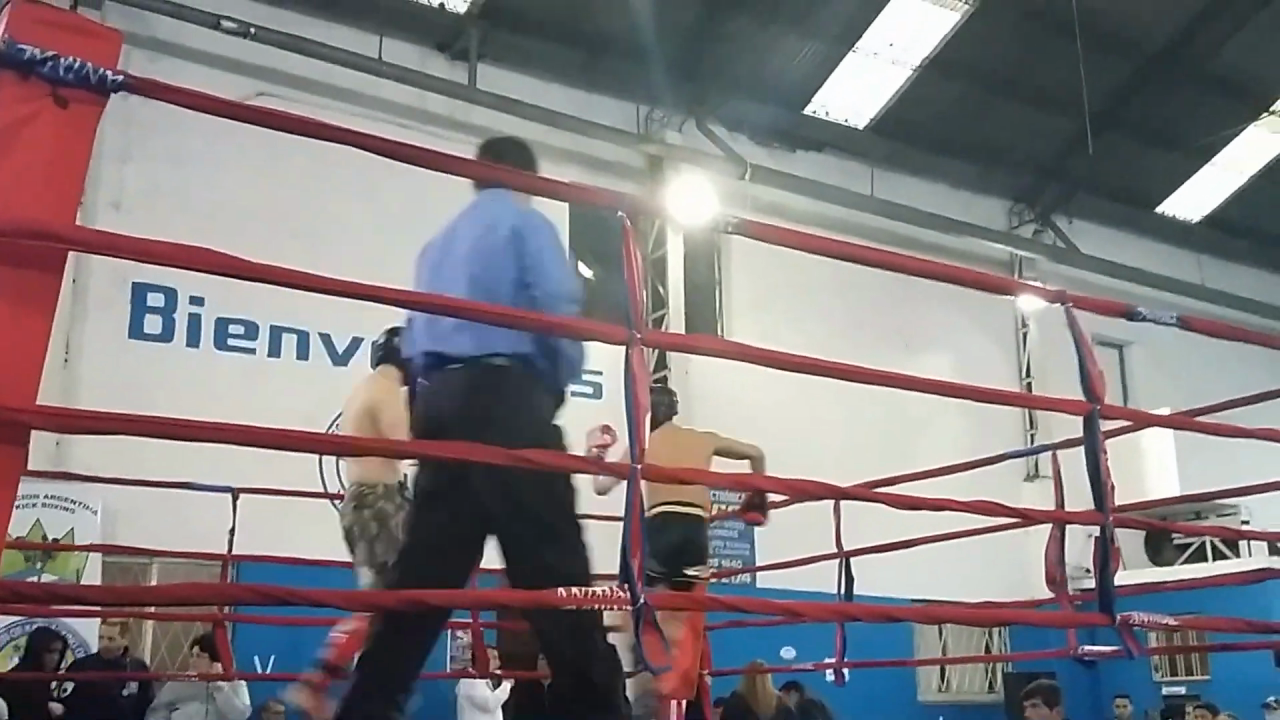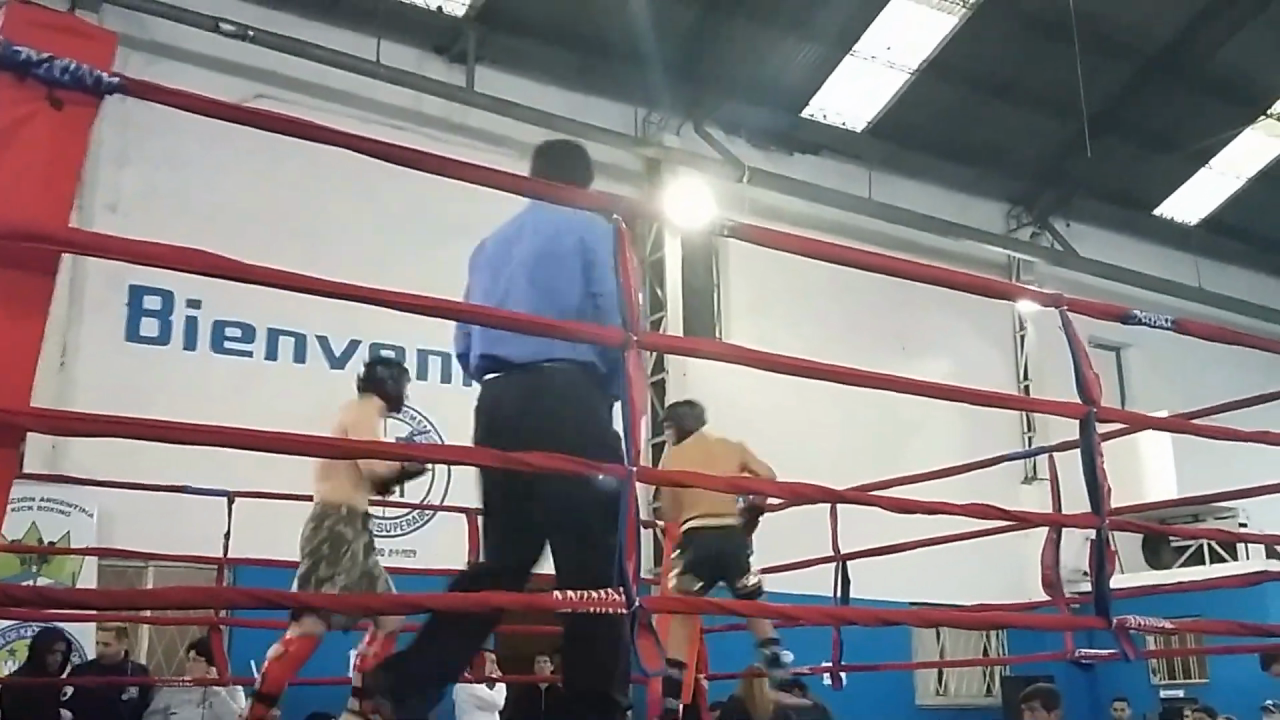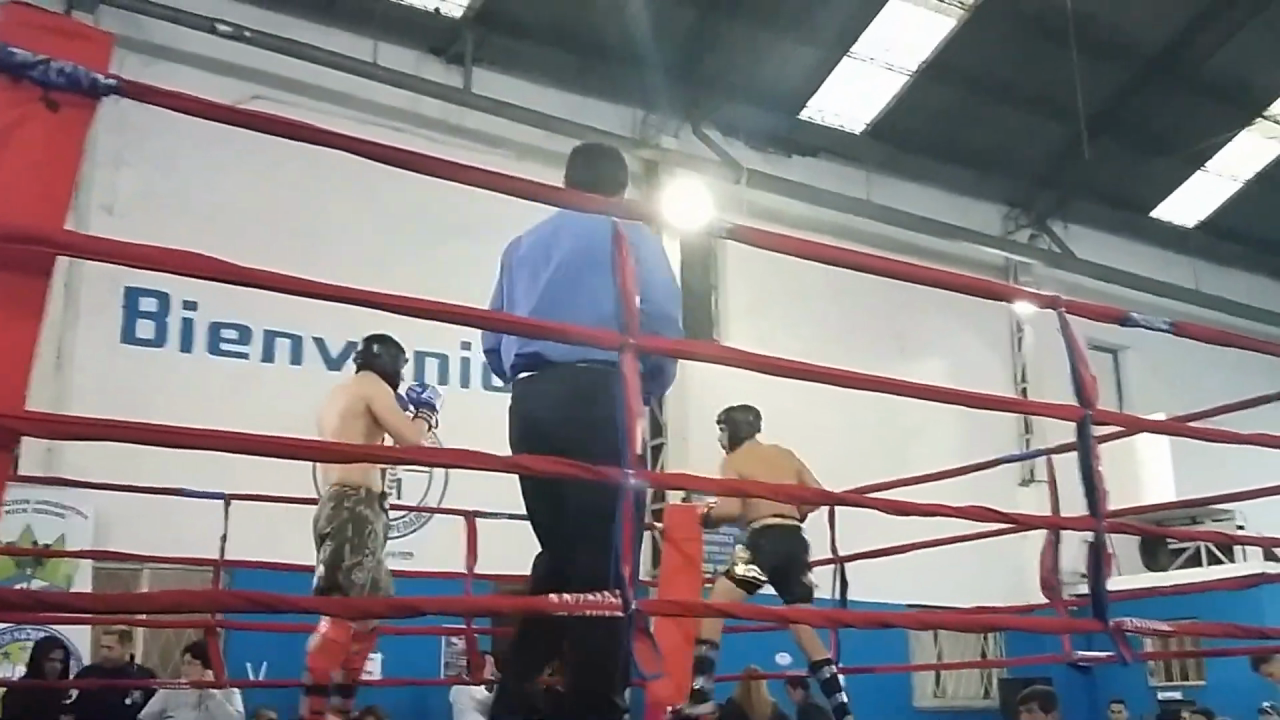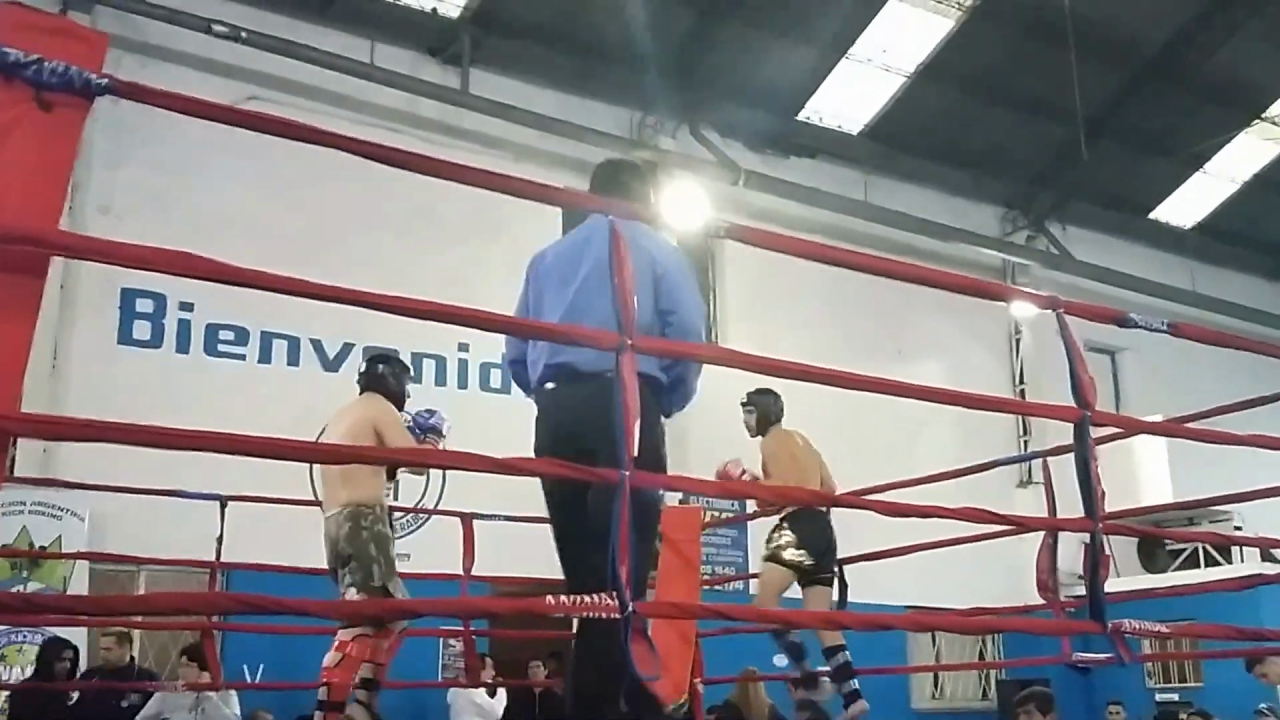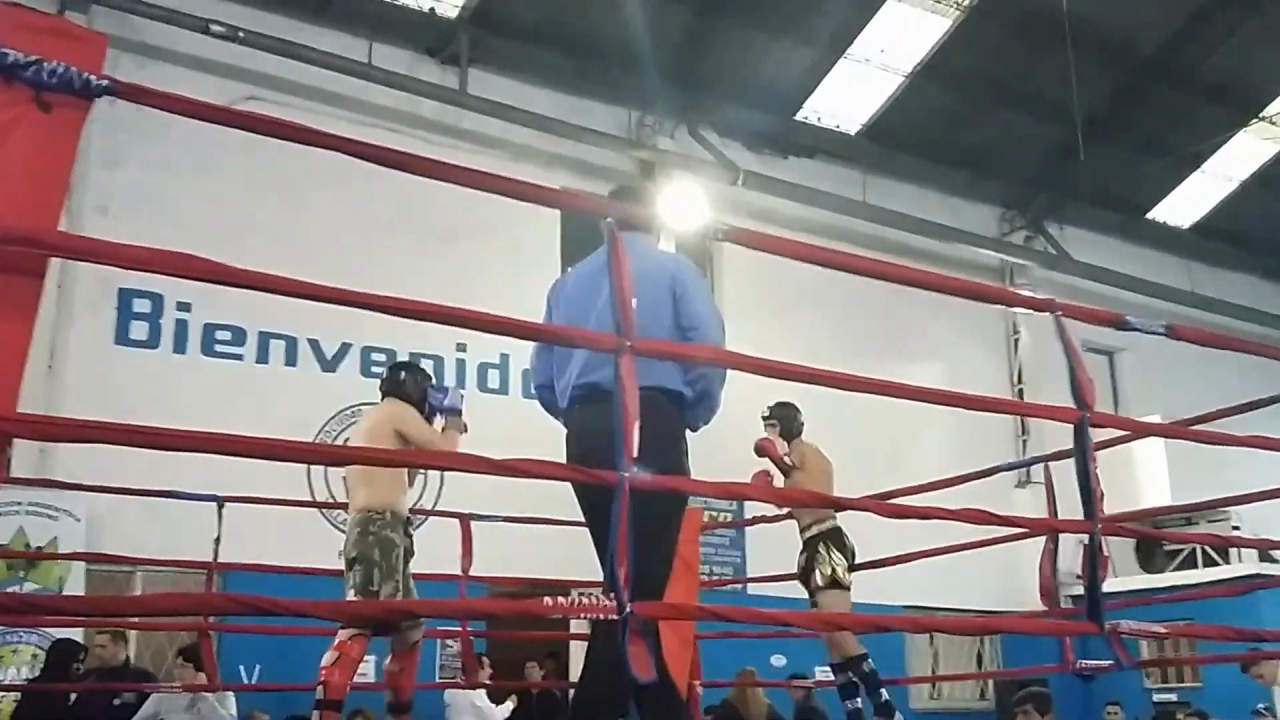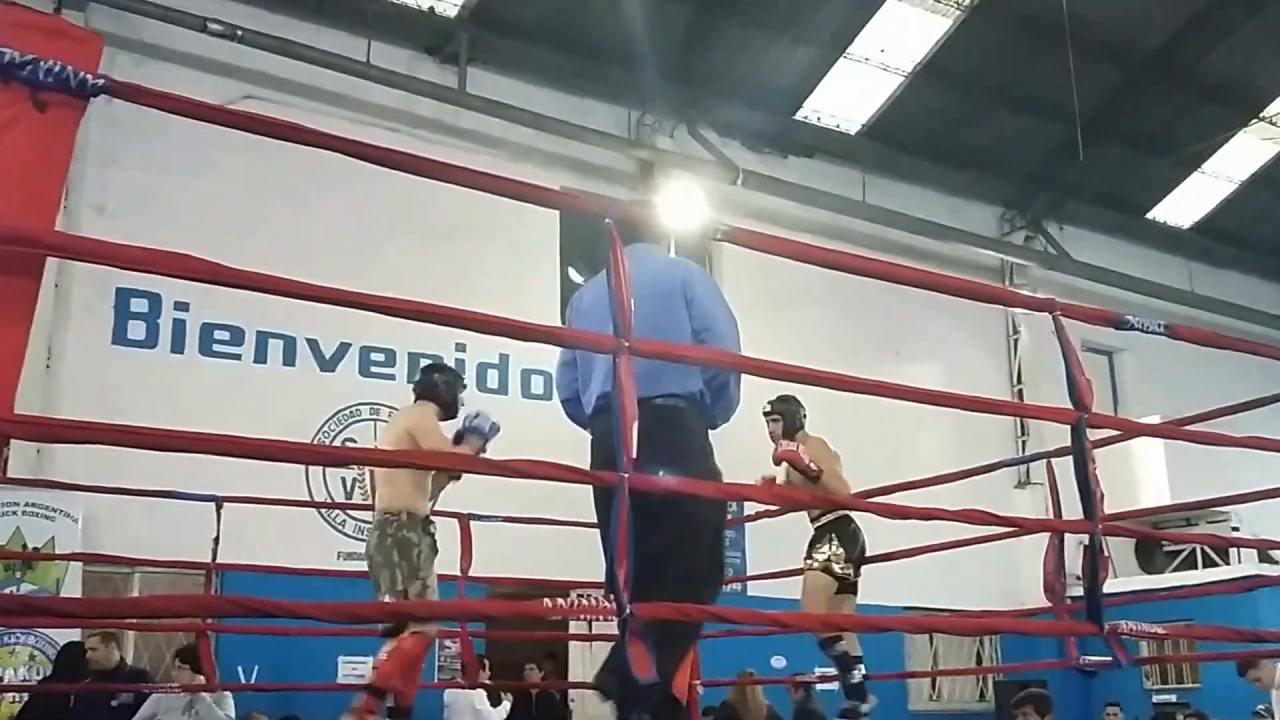
dt=0.2s
person 1, frame 1
left shoulder: (439, 243)
right shoulder: (524, 222)
left elbow: (417, 334)
right elbow: (557, 306)
right wrist: (553, 384)
left hip: (439, 398)
right hip: (502, 395)
left knee: (424, 564)
right knee: (552, 554)
person 1, frame 2
left shoulder: (492, 244)
right shoulder: (589, 228)
left elbow: (465, 343)
right elbow: (616, 318)
right wrist: (611, 388)
left hip: (499, 402)
right hip: (567, 399)
left knee: (503, 563)
right knee: (591, 564)
person 1, frame 3
left shoulder: (524, 245)
right shoulder: (630, 237)
left elbow: (494, 339)
right elbow: (661, 321)
right wrist: (645, 391)
left hip: (531, 404)
right hip: (597, 398)
left knee: (562, 557)
right knee: (603, 566)
person 1, frame 4
left shoulder: (547, 258)
right shoulder: (655, 249)
left elbow: (516, 351)
right elbow: (686, 335)
right wrist: (665, 403)
left hip: (558, 414)
right hip: (622, 408)
left knee: (585, 570)
right knee: (618, 570)
person 1, frame 5
left shoulder: (569, 282)
right shoulder: (671, 268)
left elbow: (543, 377)
right elbow: (707, 348)
right wrist: (691, 415)
left hip: (586, 432)
right hip: (649, 423)
left knee: (625, 579)
right knee: (638, 580)
person 1, frame 6
left shoulder: (586, 295)
right shoulder: (683, 275)
left elbow: (569, 387)
right elbow: (722, 351)
right wrist: (709, 416)
left hip: (610, 441)
right hip: (672, 428)
left knee: (638, 584)
right knee: (693, 575)
person 2, frame 1
left shoulder: (366, 387)
right shoulder: (385, 387)
right elbow: (403, 441)
left hip: (366, 499)
right hip: (377, 499)
right ankle: (314, 688)
person 2, frame 2
left shoulder: (356, 414)
right shoulder: (363, 412)
right elbow: (371, 466)
left wrist: (402, 469)
right wrist: (407, 457)
left hip: (350, 529)
right hip: (337, 525)
left knee: (389, 620)
right knee: (309, 626)
person 2, frame 3
left shoulder: (338, 396)
right shoulder: (371, 386)
right elbow: (411, 441)
left wrist: (401, 411)
right wrist: (425, 409)
left hip: (338, 506)
right hip: (354, 507)
left knee: (369, 615)
right knee: (344, 611)
person 2, frame 4
left shoulder: (341, 417)
right shoulder: (379, 407)
left wrist: (405, 440)
right wrist: (434, 432)
left hip: (339, 525)
right hip: (365, 523)
left knee: (394, 616)
right knee: (359, 626)
person 2, frame 5
left shoulder: (371, 424)
right shoulder: (397, 411)
right elbow: (444, 451)
left wrist: (418, 446)
right wrist: (452, 415)
left hip: (369, 529)
right hip: (380, 529)
left knee: (410, 631)
right knee: (357, 626)
person 2, frame 6
left shoulder: (410, 422)
right shoulder: (419, 417)
left elbow: (430, 489)
right elbow: (454, 465)
left wrist: (463, 444)
right wrist: (476, 436)
left hip: (406, 533)
right hip: (400, 531)
left knee: (421, 629)
right knee: (420, 628)
person 3, frame 1
left shoulder: (643, 444)
right shoulder: (704, 439)
left elbow: (601, 488)
right elbow: (755, 453)
left wrist: (596, 455)
right wrist: (757, 497)
left hip: (660, 526)
right hip: (696, 530)
right knee: (681, 618)
person 3, frame 2
left shoulder: (672, 458)
right shoulder: (733, 448)
left elbow: (670, 515)
right elbow: (769, 478)
right wrist: (751, 512)
left hip: (697, 540)
right hip: (734, 539)
left knee: (677, 625)
right knee: (757, 616)
right ankle: (782, 682)
person 3, frame 3
left shoulder: (733, 461)
right shoulder: (786, 455)
left elbow: (732, 509)
left wrist: (709, 514)
left hip: (763, 541)
right hip: (794, 543)
right knee: (804, 630)
person 3, frame 4
left shoulder: (774, 441)
right shoulder: (800, 440)
left elbow: (786, 490)
right elbow: (829, 489)
left wrist: (747, 483)
left hip: (799, 524)
right hip: (822, 528)
left knee: (765, 602)
left ankle: (808, 679)
person 3, frame 5
left shoulder: (804, 454)
right shoulder: (796, 457)
left elbow: (819, 498)
left wrist: (788, 467)
left hip: (825, 543)
right hip: (817, 544)
left knee: (837, 633)
right knee: (834, 634)
person 3, frame 6
left shoulder: (814, 447)
right shoulder: (794, 451)
left elbow: (844, 493)
left wrist: (810, 470)
left hip: (836, 532)
right hip: (830, 534)
left knee: (812, 612)
left ankle: (858, 692)
